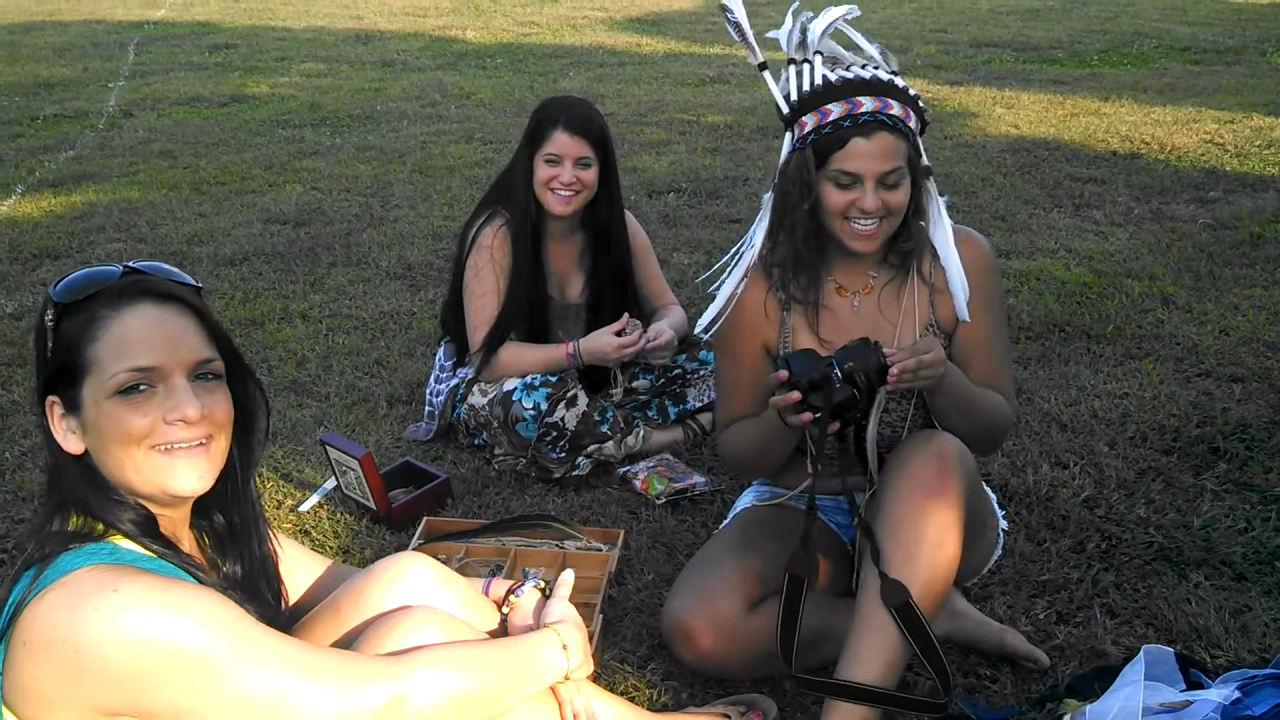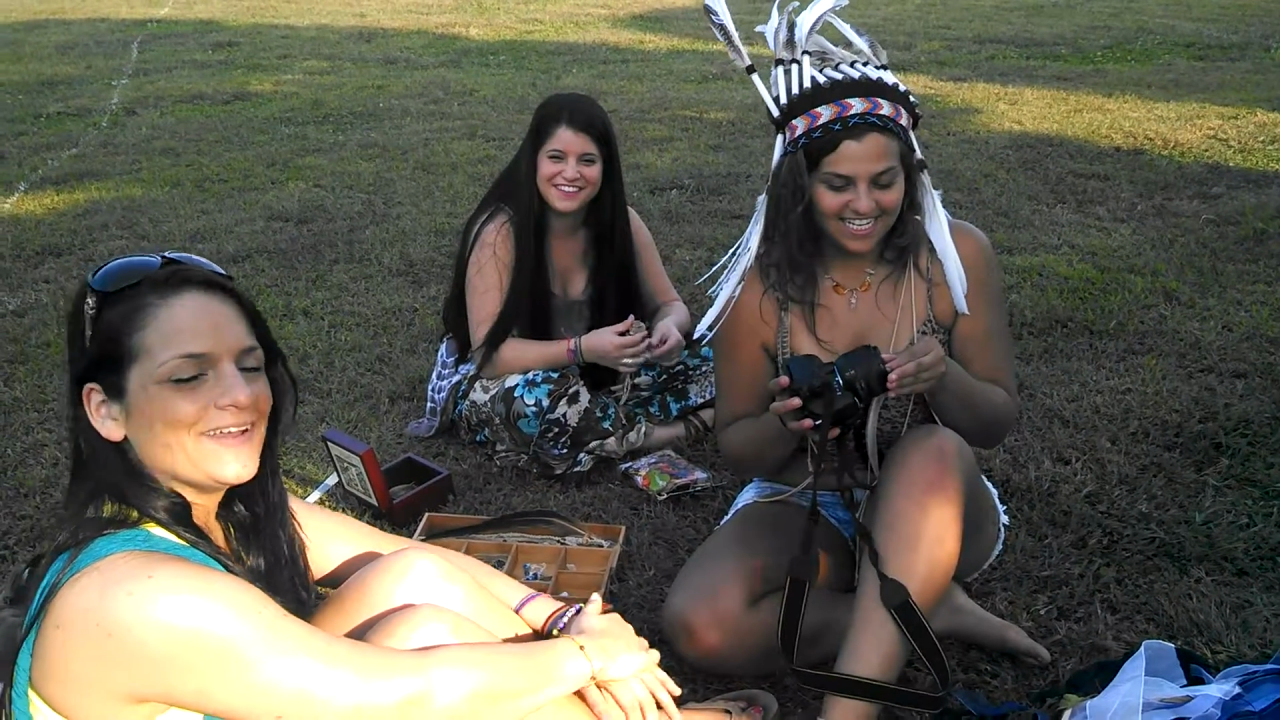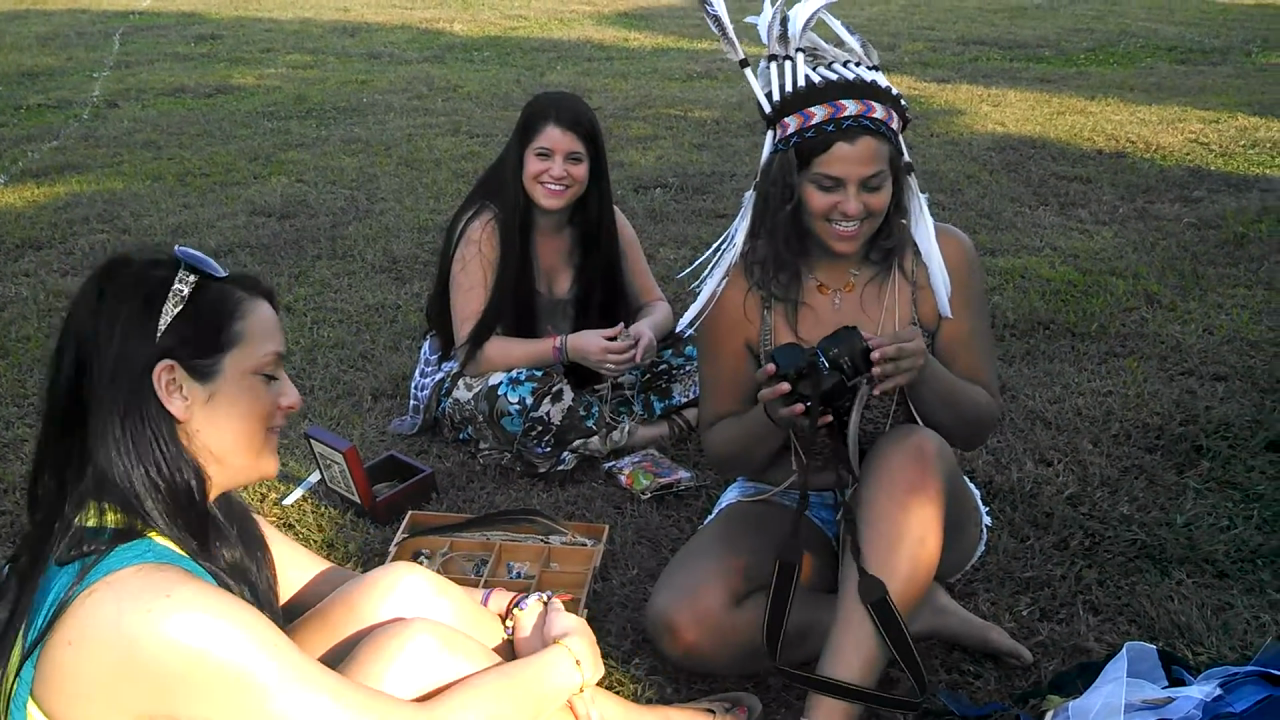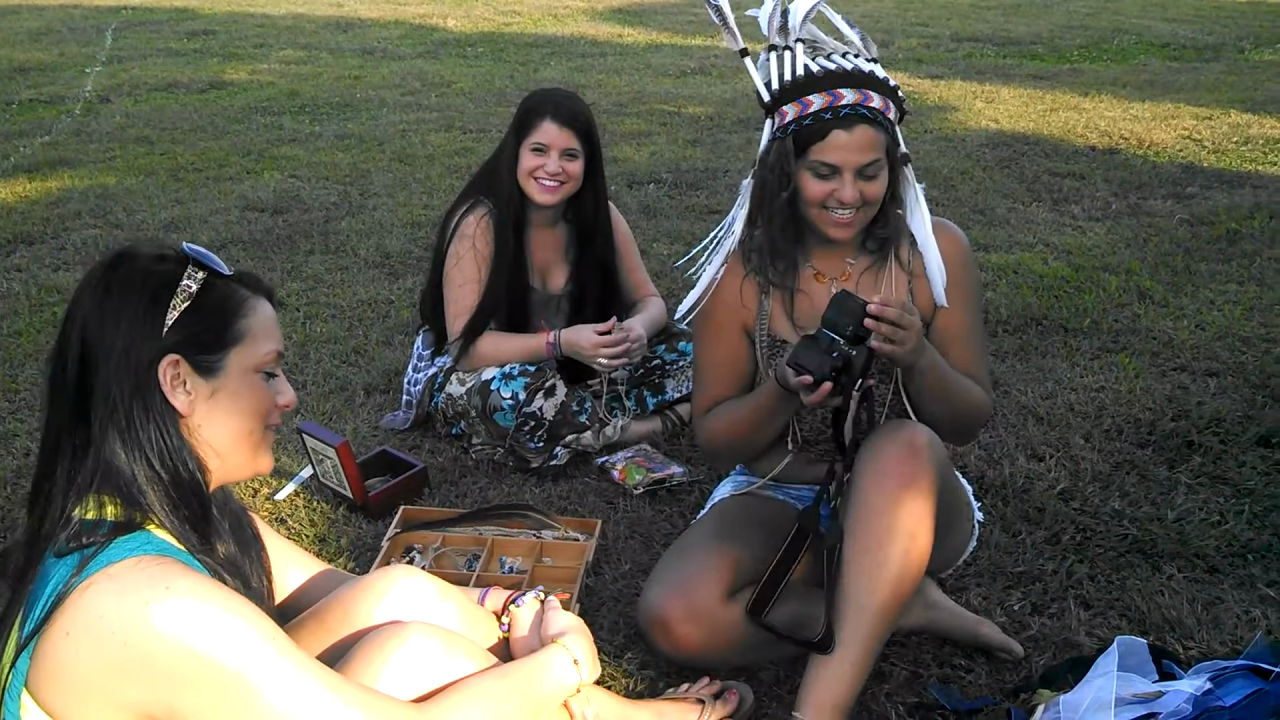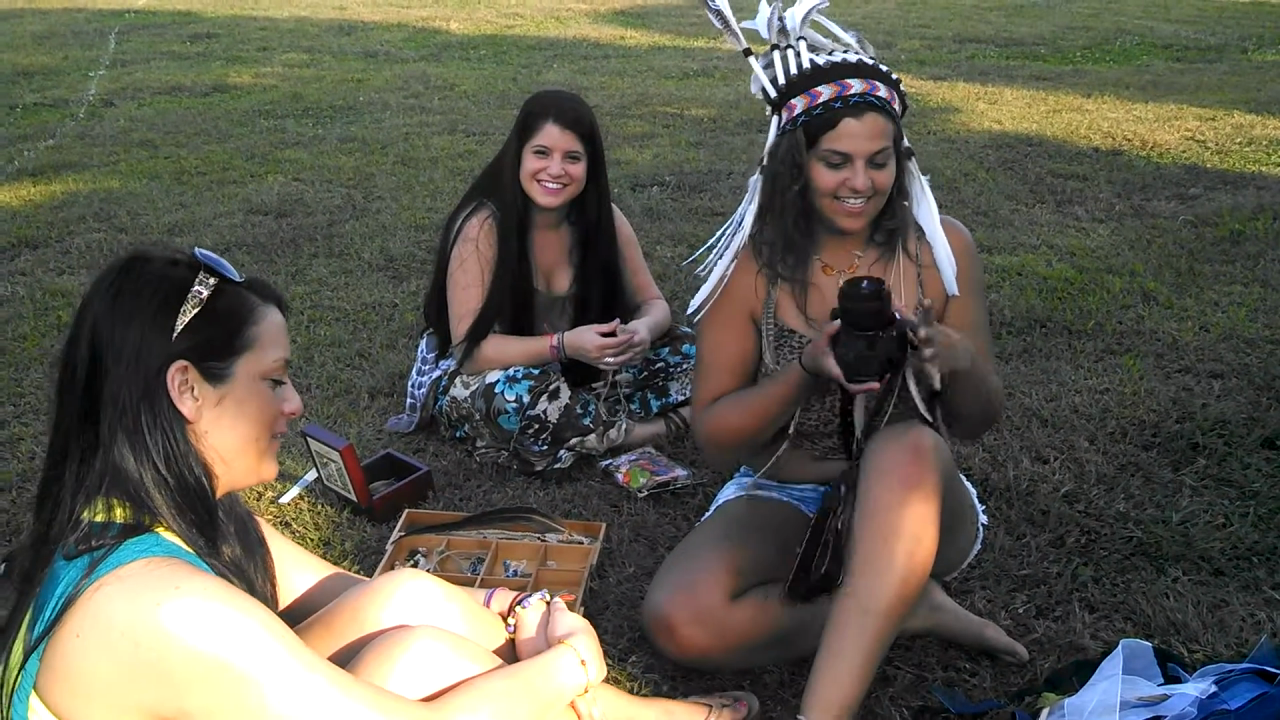
dt=0.4s
person 1, frame 1
left shoulder: (201, 518)
right shoulder: (102, 613)
left elbow: (362, 593)
left wrist: (511, 609)
right wrist: (554, 647)
left knee: (411, 580)
right knee: (418, 636)
person 1, frame 2
left shoulder: (235, 505)
right shoulder: (135, 598)
left elbow: (426, 566)
left wrist: (568, 618)
right wrist: (585, 653)
left knee: (413, 578)
right knee: (420, 631)
person 1, frame 3
left shoulder: (178, 513)
right shoulder: (145, 615)
left elbow: (373, 600)
left wrist: (523, 620)
left knee: (403, 588)
right knee: (414, 650)
person 1, frame 4
left shoulder: (164, 509)
right shoulder: (146, 606)
left elbow: (357, 597)
left wrist: (514, 618)
right wrist: (563, 658)
left knee: (401, 593)
right knee: (411, 653)
person 1, frame 5
left shoulder: (157, 516)
right shoulder: (155, 608)
left elbow: (349, 597)
left wrist: (519, 616)
left knee: (409, 597)
right knee: (419, 656)
person 2, frame 1
left shoulder: (959, 259)
right shoulder: (764, 285)
left elbow: (995, 431)
right elbow: (737, 453)
left wrist: (942, 380)
right wrist: (785, 423)
left hip: (931, 518)
right hip: (802, 515)
left knee: (934, 456)
right knee: (697, 628)
right ankle: (931, 616)
person 2, frame 2
left shoulder: (957, 254)
right shoulder: (761, 283)
left elbow: (997, 423)
right elbow: (736, 448)
left wrist: (943, 378)
right wrist: (784, 426)
left hip: (931, 514)
right hip: (803, 510)
left knee: (933, 448)
right knee: (698, 624)
right ankle: (931, 612)
person 2, frame 3
left shoulder: (942, 257)
right shoulder: (746, 282)
left elbow: (979, 425)
right elbow: (721, 448)
left wrist: (925, 374)
right wrist: (772, 420)
left hip: (914, 514)
right hip: (786, 509)
left knee: (912, 450)
right knee: (682, 623)
right ankle: (911, 612)
person 2, frame 4
left shoulder: (936, 250)
right shoulder: (744, 270)
left elbow: (970, 422)
right elbow: (713, 437)
left wrist: (917, 357)
right wrist: (785, 396)
left hip: (906, 506)
right hip: (779, 503)
left knee: (904, 444)
right knee: (673, 616)
right ankle: (903, 606)
person 2, frame 5
left shoulder: (940, 247)
right shoulder: (751, 265)
left elbow: (979, 420)
right elbow: (713, 437)
left wrist: (960, 360)
right wrist: (806, 370)
left hip: (910, 509)
right hip: (783, 503)
left knee: (910, 447)
right knee: (677, 619)
right ankle: (908, 608)
person 3, frame 1
left shoulder: (617, 224)
right shoulder: (498, 232)
left elbow: (668, 309)
right elbow: (487, 357)
left wrist: (664, 332)
right wrist: (579, 352)
left hip: (592, 378)
right hip: (497, 387)
left knee: (701, 357)
right knee: (535, 406)
right ankle: (674, 433)
person 3, frame 2
left shoulder: (619, 220)
right shoulder: (501, 230)
left elbow: (670, 306)
right elbow: (489, 353)
left wrist: (668, 329)
right wrist: (581, 349)
left hip: (592, 376)
right hip: (500, 384)
left knee: (702, 355)
right knee: (536, 403)
right ankle: (672, 429)
person 3, frame 3
left shoulder: (605, 220)
right shoulder: (486, 227)
left elbow: (654, 305)
right elbow: (472, 351)
left wrist: (645, 331)
right wrist: (566, 348)
left hip: (573, 376)
right hip: (484, 383)
left knee: (687, 353)
right knee: (519, 401)
right ankle: (658, 429)
person 3, frame 4
left shoulder: (599, 215)
right shoulder: (480, 222)
left elbow: (649, 302)
right elbow: (465, 346)
left wrist: (638, 328)
right wrist: (559, 343)
left hip: (567, 371)
right hip: (477, 377)
left knee: (682, 347)
right knee: (513, 395)
right ankle: (654, 424)
person 3, frame 5
left shoulder: (602, 218)
right shoulder: (483, 225)
left elbow: (653, 305)
right elbow: (469, 349)
left wrist: (642, 330)
right wrist: (563, 345)
left hip: (574, 372)
right hip: (482, 381)
left knee: (685, 349)
right knee: (518, 400)
right ankle: (653, 427)
